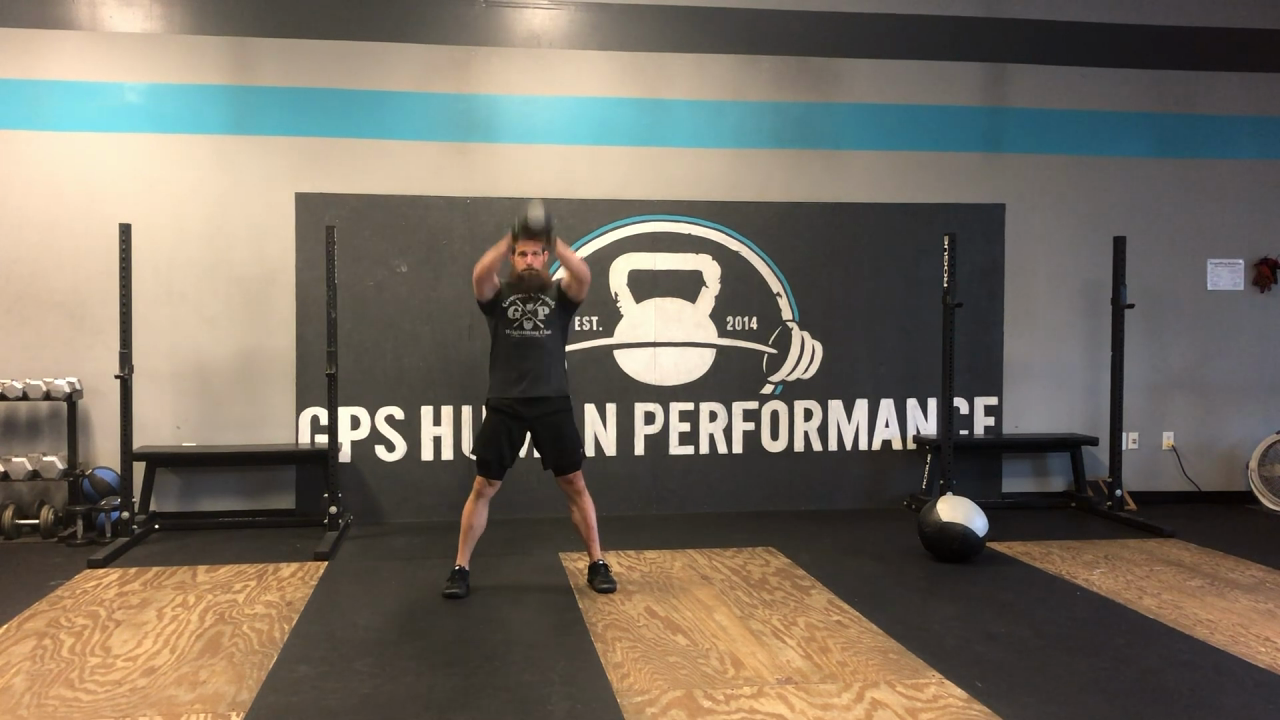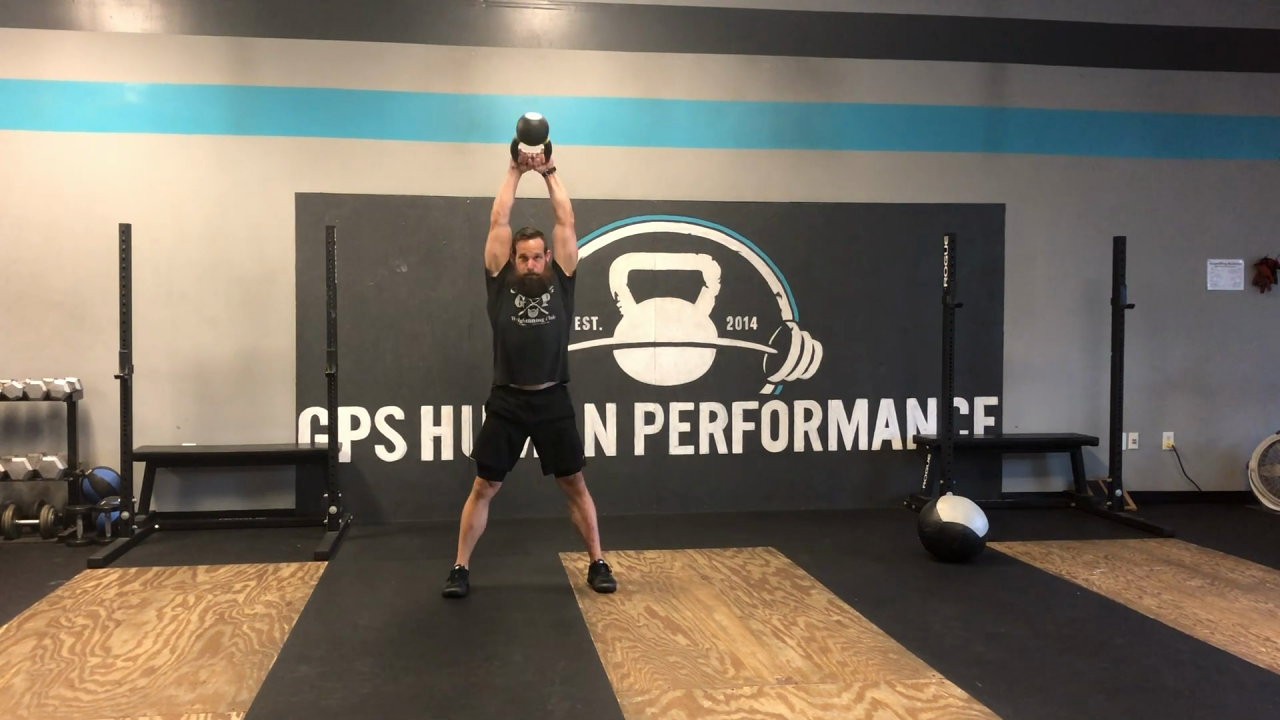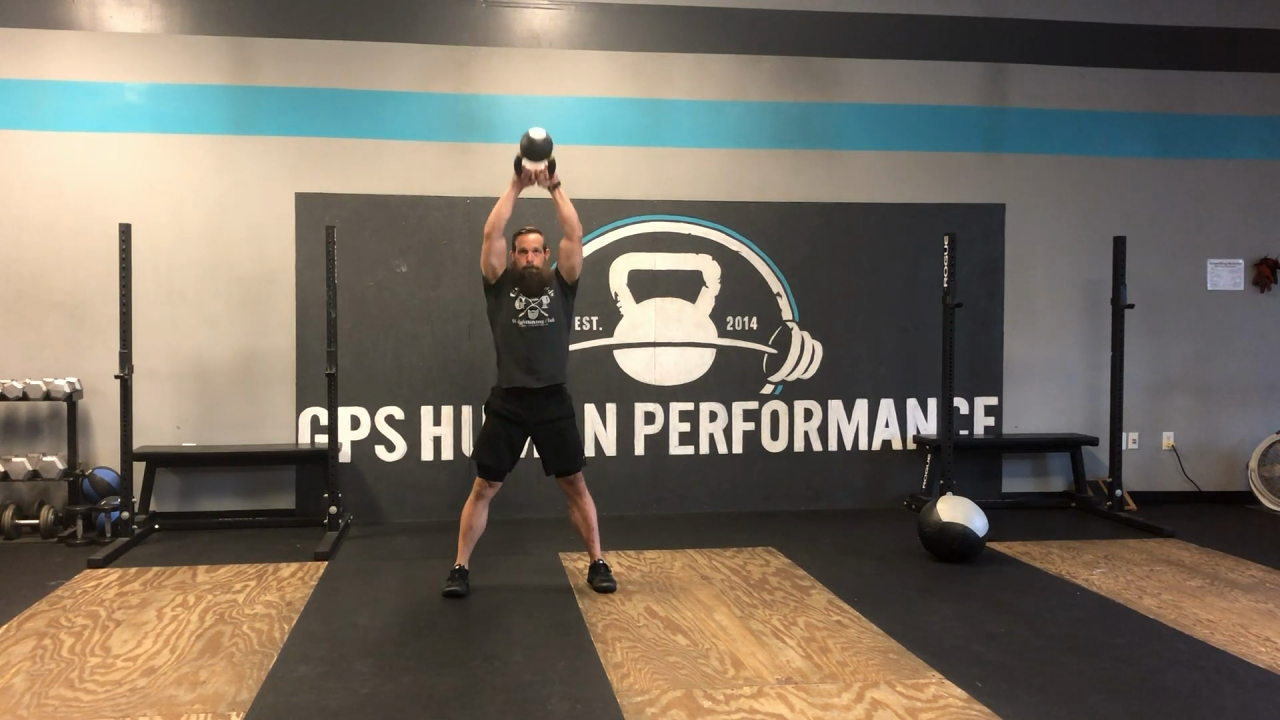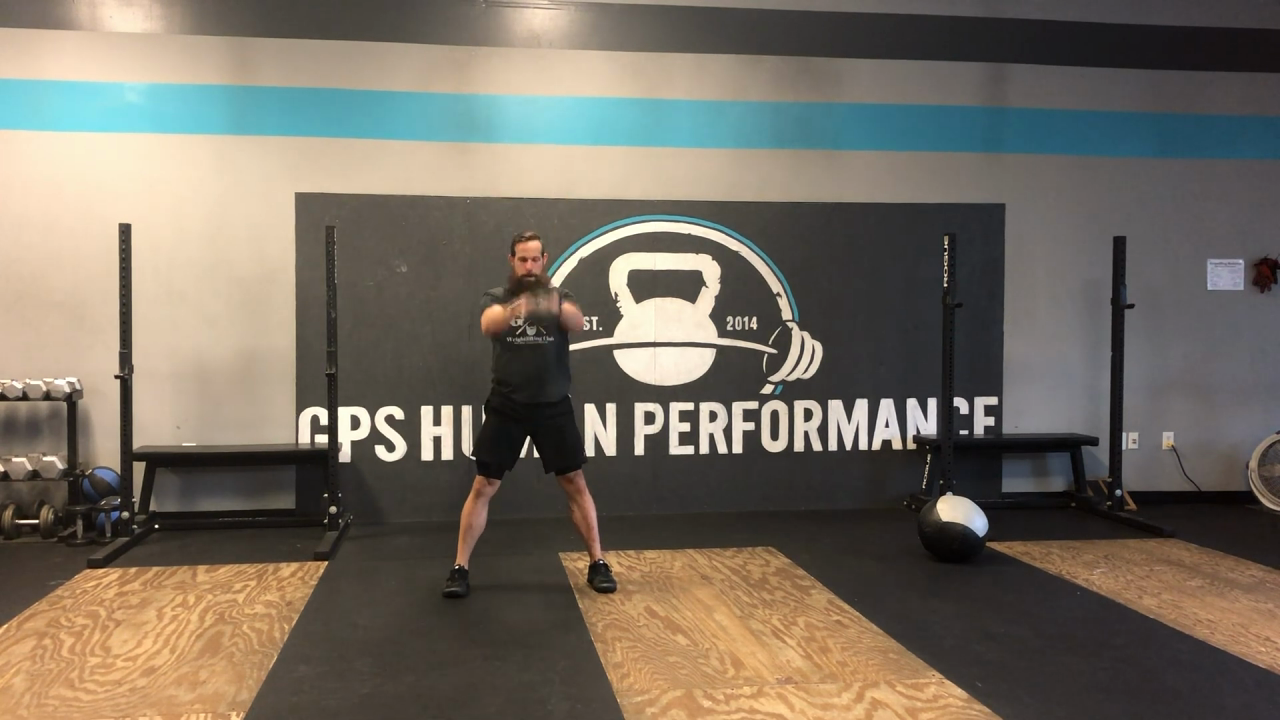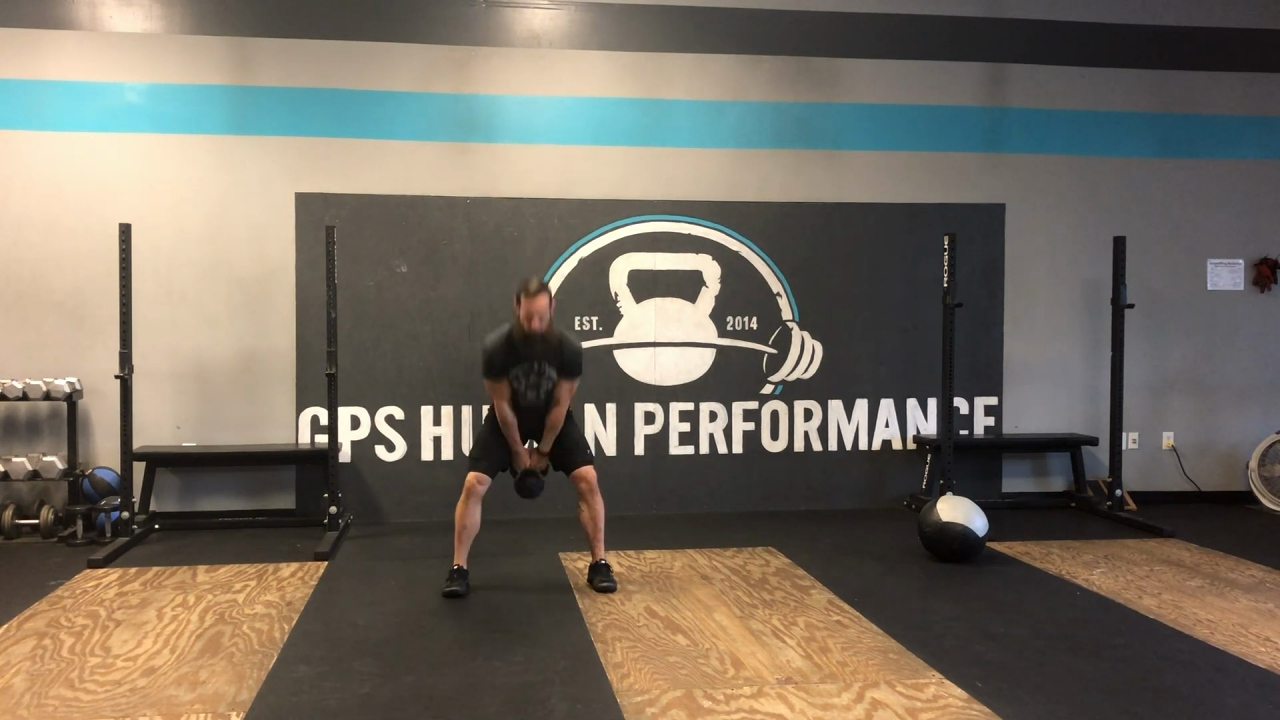
dt=0.3s
person 1, frame 1
left shoulder: (560, 296)
right shoulder: (498, 295)
left elbow: (584, 277)
right elbow: (480, 276)
left wrist: (553, 241)
right wrist: (510, 241)
left hip: (552, 403)
right hip: (505, 404)
left knee: (575, 485)
right knee: (484, 488)
left ankle: (598, 564)
right ankle: (460, 569)
person 1, frame 2
left shoulder: (561, 282)
right shoulder: (501, 283)
left elbow: (565, 222)
right elbow: (498, 223)
left wrist: (549, 173)
right wrist: (515, 170)
left hip: (553, 403)
right hip: (506, 403)
left knee: (574, 485)
right knee: (484, 488)
left ankle: (598, 564)
right ankle: (460, 568)
person 1, frame 3
left shoulder: (561, 286)
right shoulder: (500, 286)
left elbow: (575, 237)
right elbow: (492, 238)
left wrist: (554, 186)
right wrist: (515, 185)
left hip: (553, 401)
right hip: (507, 402)
left knee: (574, 485)
right knee: (484, 488)
left ankle: (598, 563)
right ankle: (460, 568)
person 1, frame 4
left shoulder: (559, 297)
right shoulder: (498, 296)
left elbow: (577, 322)
right elbow: (487, 325)
left wrist: (556, 305)
right wrist: (514, 309)
left hip: (554, 405)
right hip: (506, 405)
left knee: (575, 483)
right knee: (483, 487)
left ankle: (598, 564)
right ankle: (460, 569)
person 1, frame 5
left shoulder: (569, 348)
right shoulder: (496, 348)
left elbow: (560, 406)
right elbow: (503, 407)
left wrist: (545, 450)
right wrist: (518, 451)
left hip: (553, 419)
right hip: (508, 418)
left knee: (587, 479)
right knee: (474, 484)
left ankle: (598, 564)
right ankle: (458, 568)
